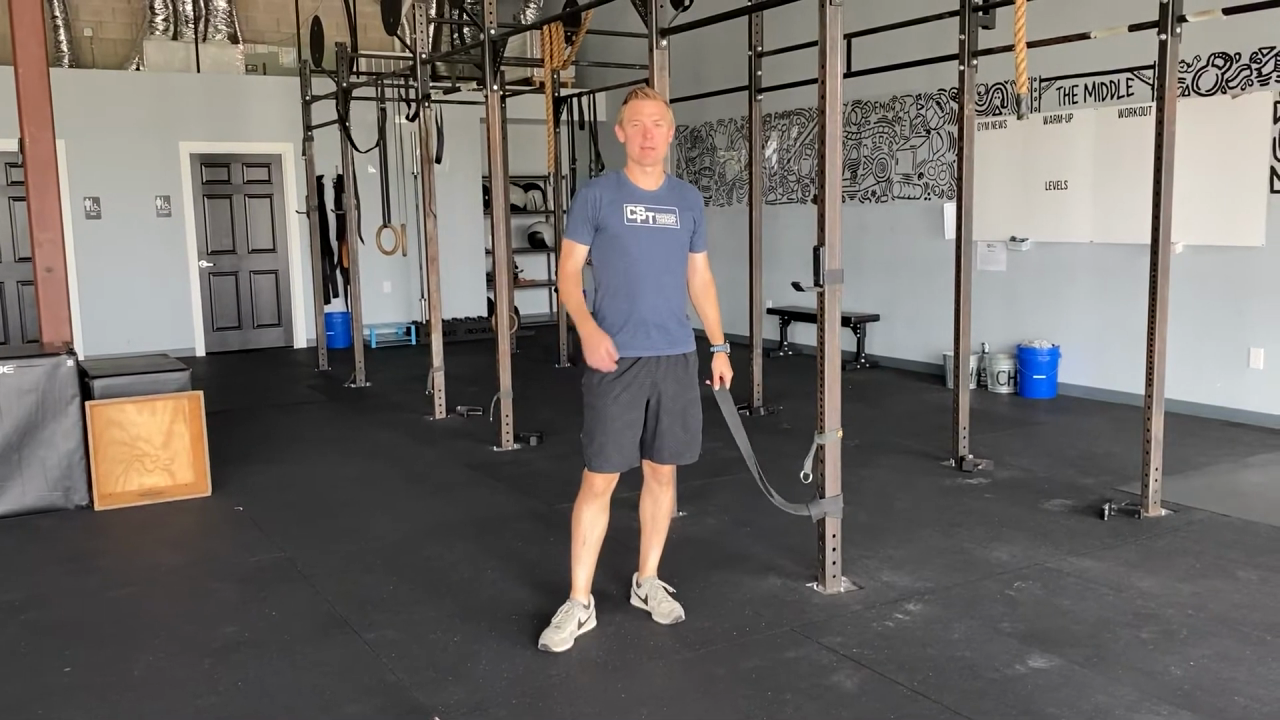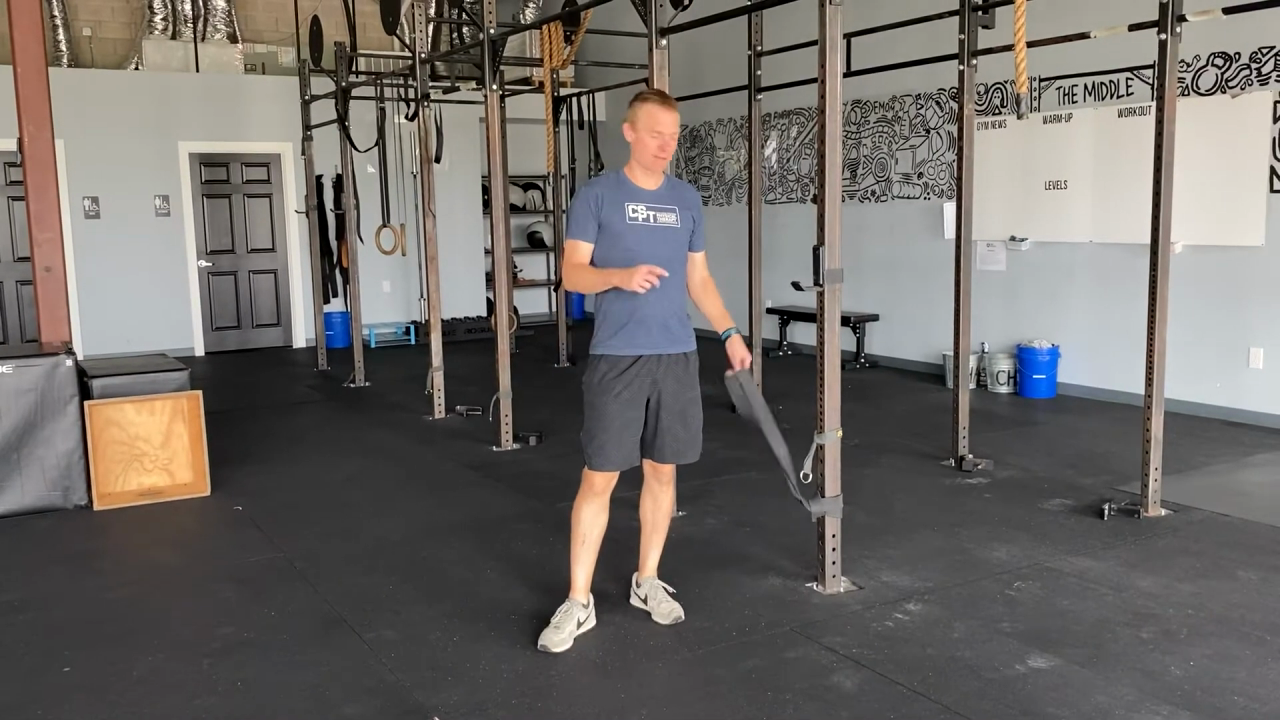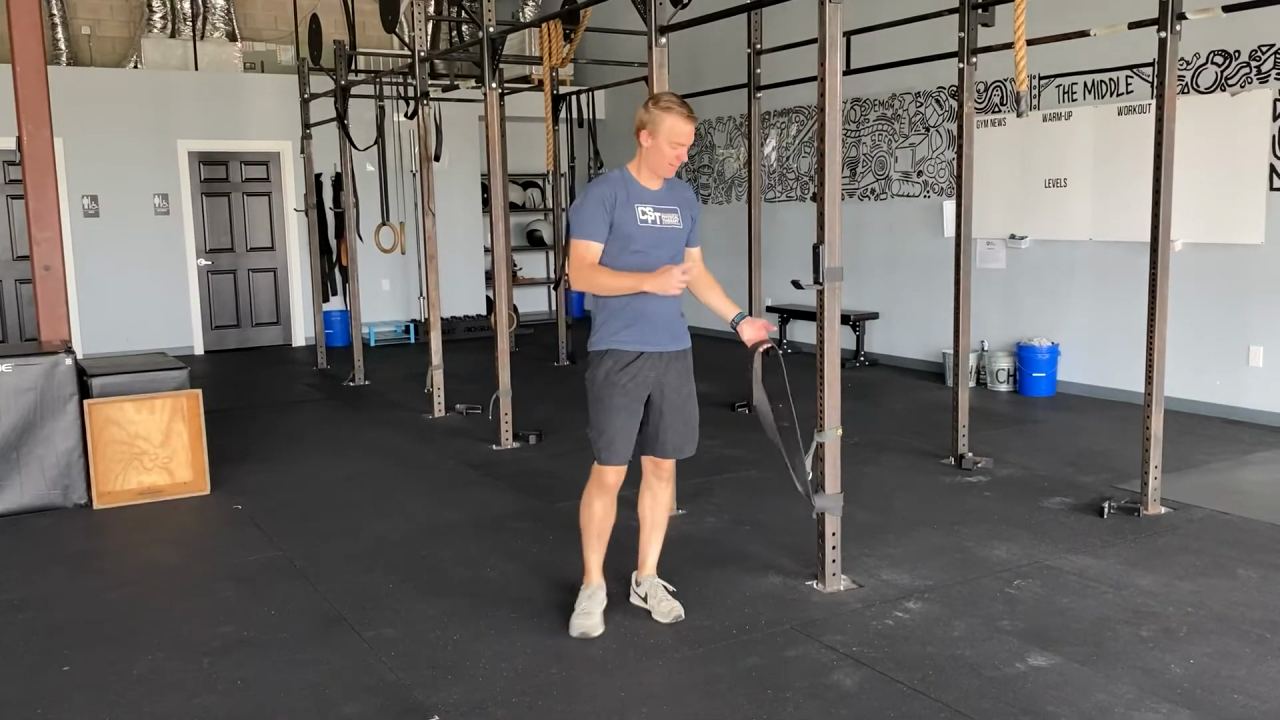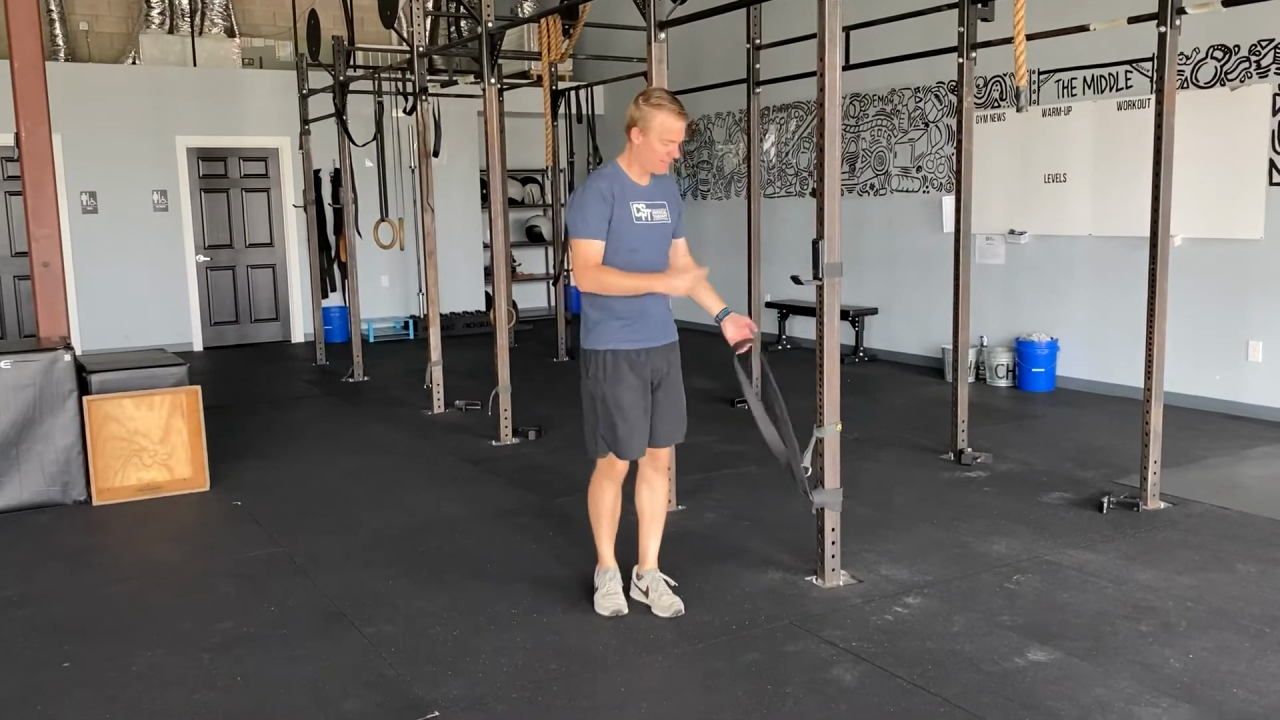
dt=0.3s
person 1, frame 1
left shoulder: (689, 199)
right shoulder: (595, 195)
left elbow: (700, 278)
right elbow: (569, 271)
left wrist: (719, 346)
right wrist: (587, 328)
left hip: (677, 357)
right hip: (617, 360)
left knee: (662, 472)
right knee: (600, 478)
left ankle: (648, 581)
right ankle: (579, 602)
person 1, frame 2
left shoulder: (687, 199)
right shoulder: (597, 194)
right elbow: (572, 272)
left wrist: (729, 332)
right wrist: (620, 275)
left hip: (677, 356)
right hip: (616, 357)
left knee: (662, 471)
right knee: (599, 477)
left ankle: (647, 580)
right ankle: (578, 601)
person 1, frame 3
left shoulder: (684, 198)
right shoulder: (602, 194)
right elbow: (581, 274)
left wrist: (740, 318)
right wrist: (650, 281)
left hip: (674, 352)
right hip: (618, 354)
left knee: (662, 467)
right knee: (608, 470)
left ankle: (646, 578)
right ankle: (591, 585)
person 1, frame 4
left shoulder: (668, 190)
right shoulder: (598, 191)
right elbow: (587, 275)
left wrist: (723, 314)
right wrist: (660, 282)
left hip: (662, 345)
right hip: (612, 351)
left knee: (658, 459)
right knee: (616, 462)
left ankle: (647, 572)
right ankle: (607, 569)
